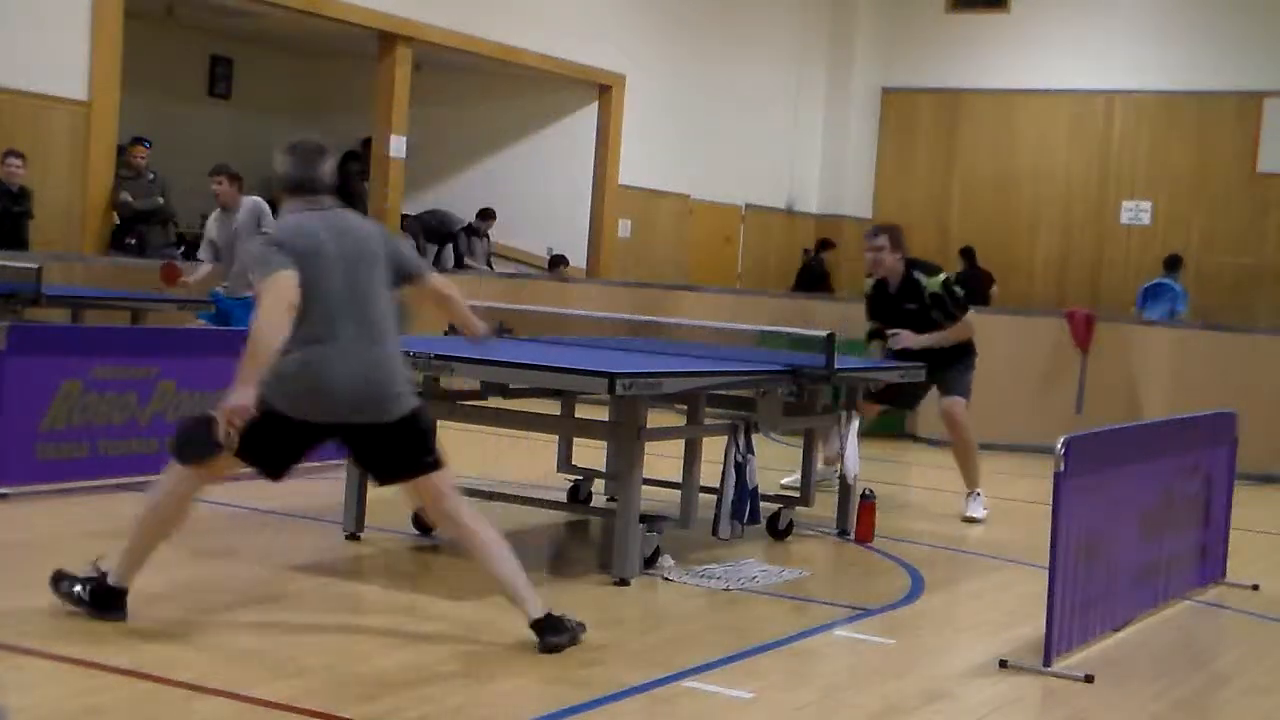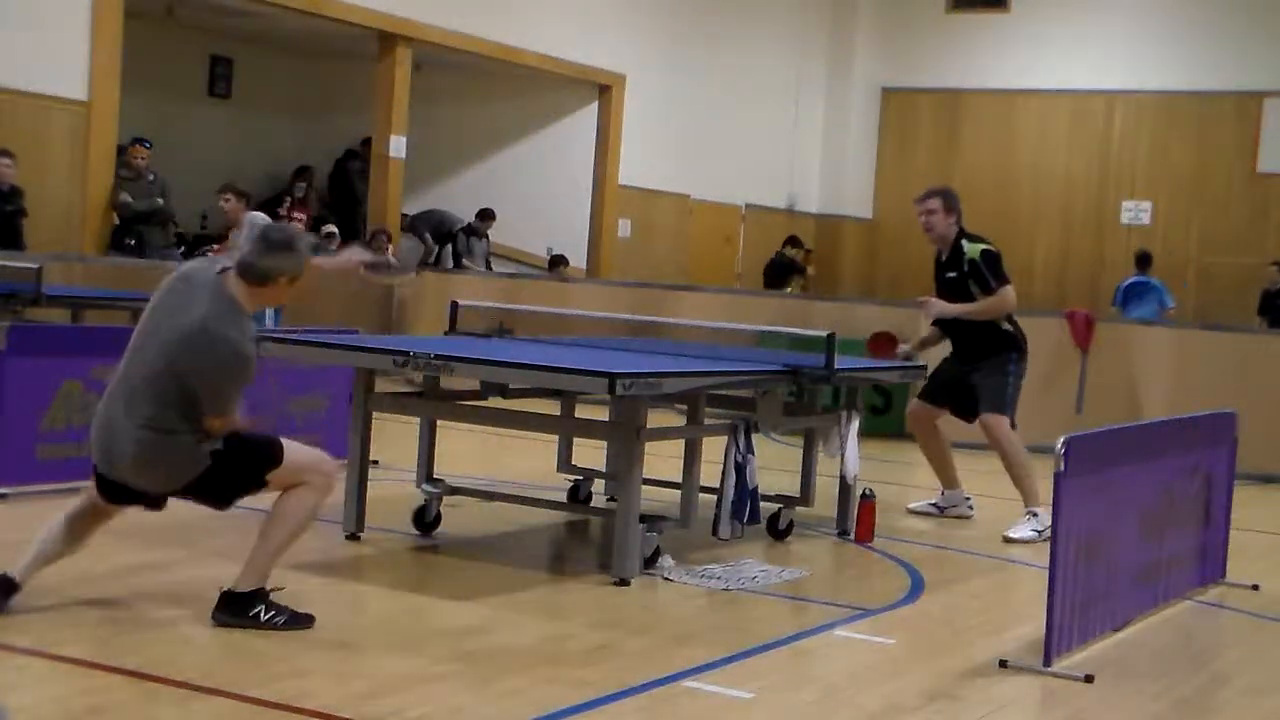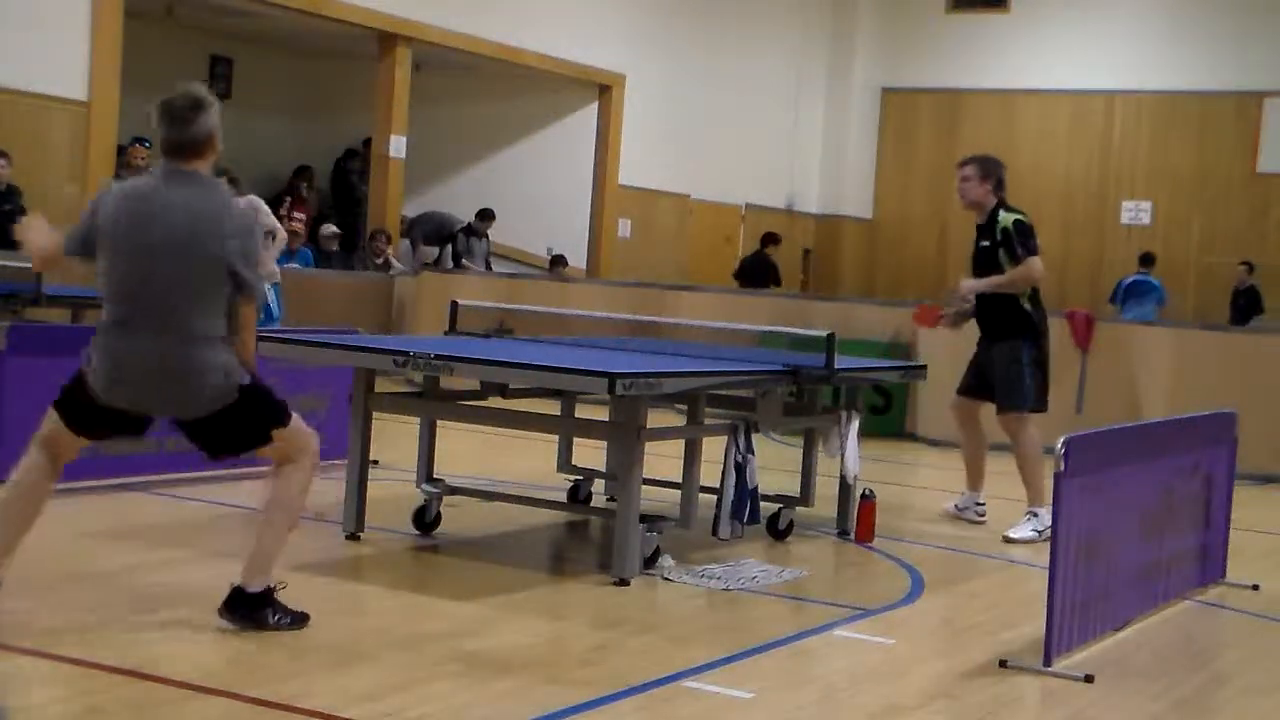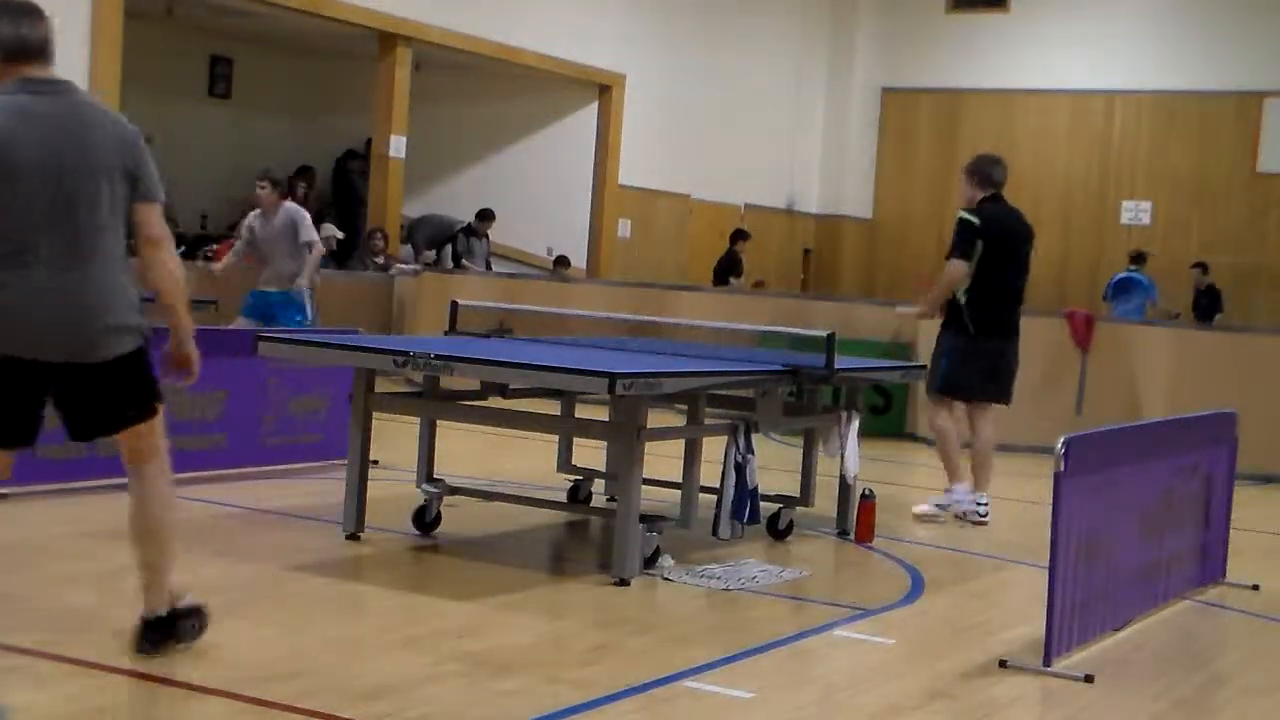
dt=0.5s
person 1, frame 1
left shoulder: (275, 237)
right shoulder: (373, 235)
left elbow: (281, 306)
right elbow: (443, 293)
left wrist: (246, 386)
right wrist: (476, 329)
left hip: (300, 392)
right hip: (383, 396)
left knee: (192, 466)
right knee: (449, 505)
left ankle: (110, 588)
right ankle: (540, 618)
person 1, frame 2
left shoulder: (198, 271)
right shoulder: (233, 345)
left elbow: (247, 256)
right elbow: (221, 425)
right wrist: (238, 418)
left hip: (113, 441)
right hip: (171, 458)
left knee: (98, 506)
right knee: (319, 472)
right ankle: (244, 598)
person 1, frame 3
left shoulder: (115, 201)
right shoulder: (238, 222)
left elbow: (49, 256)
right elbow: (245, 325)
right wrist: (238, 375)
left hip: (116, 372)
right hip: (201, 380)
left knee: (47, 449)
right knee: (300, 453)
right ankle: (253, 595)
person 1, frame 4
right shoulder: (116, 131)
right elbow: (155, 240)
right wrist: (183, 332)
right hip: (103, 327)
right knee: (148, 461)
right ankle: (161, 612)
person 2, frame 1
left shoulder: (932, 281)
right shoulder: (875, 289)
left elbow: (967, 328)
right elbow: (879, 332)
left wrist: (920, 340)
right wrist: (879, 357)
left hip: (950, 356)
right hip: (906, 358)
left knee: (953, 411)
right knee: (860, 406)
left ankle: (975, 494)
right ankle: (827, 469)
person 2, frame 2
left shoulder: (978, 253)
right shoulder: (941, 261)
left elbow: (1007, 302)
left wrist: (953, 309)
right wrist: (916, 346)
left hip: (1001, 353)
right hip: (964, 355)
left knee: (994, 425)
right knee: (917, 414)
left ankle: (1037, 515)
right ankle: (954, 496)
person 2, frame 3
left shoulder: (1010, 222)
right shoulder: (986, 226)
left elbow: (1032, 272)
left wrist: (976, 286)
right wrist: (967, 310)
left hip: (1019, 337)
right hip: (995, 337)
left knee: (1015, 419)
right knee: (964, 407)
left ankle: (1040, 514)
right ankle: (973, 500)
person 2, frame 4
left shoulder: (972, 219)
right shoulder: (1021, 223)
left elbow: (955, 275)
left wrist: (930, 305)
left hip: (967, 328)
right hip: (1004, 330)
left knee: (941, 404)
right knee: (981, 410)
left ankle: (957, 491)
right ankle: (978, 500)
